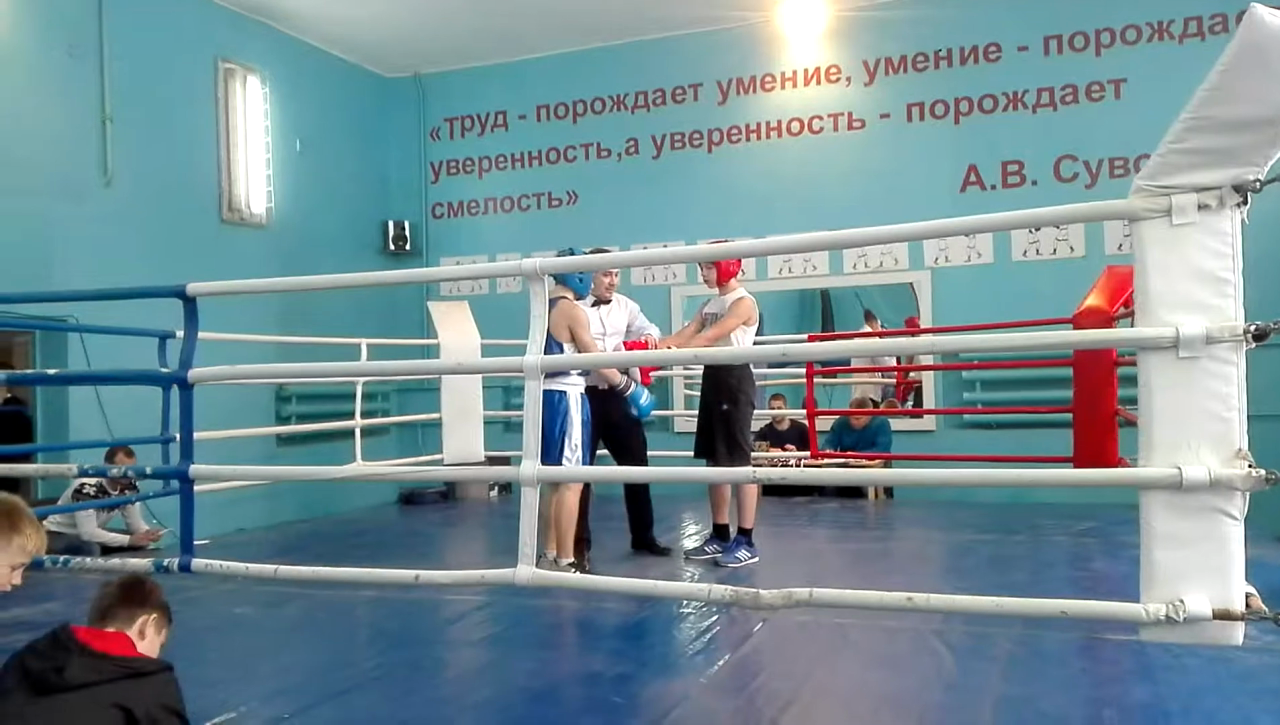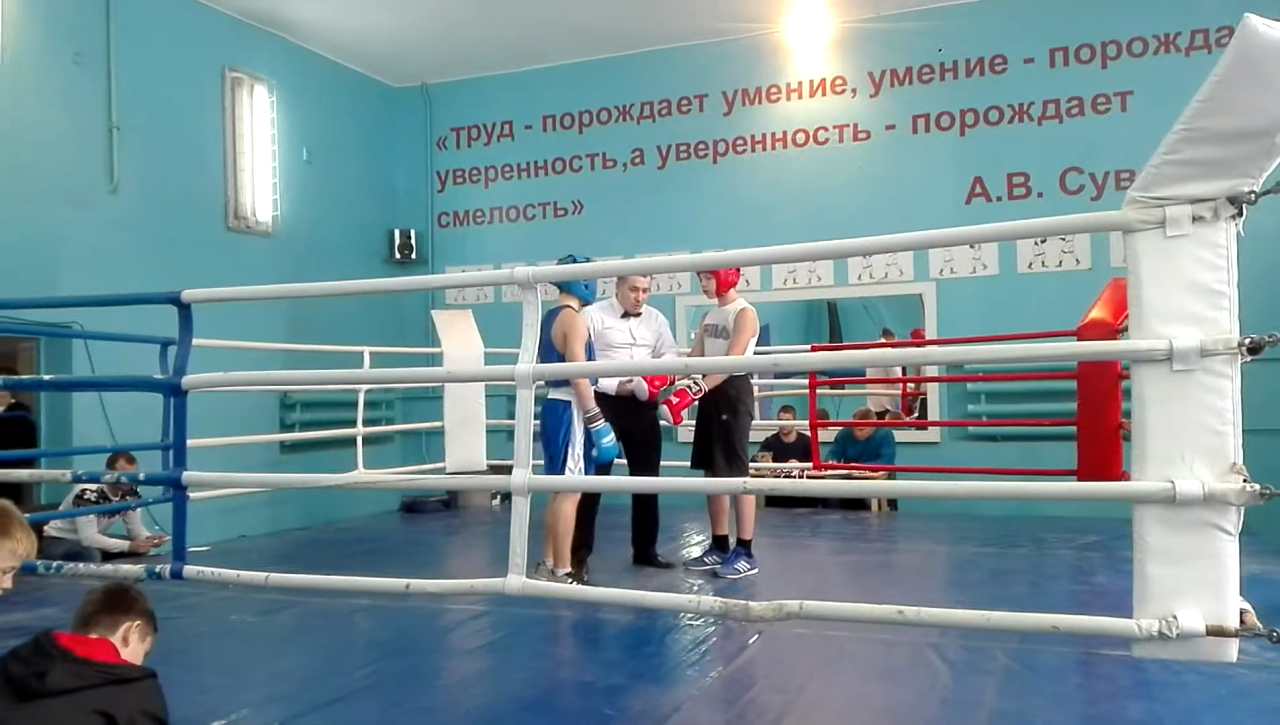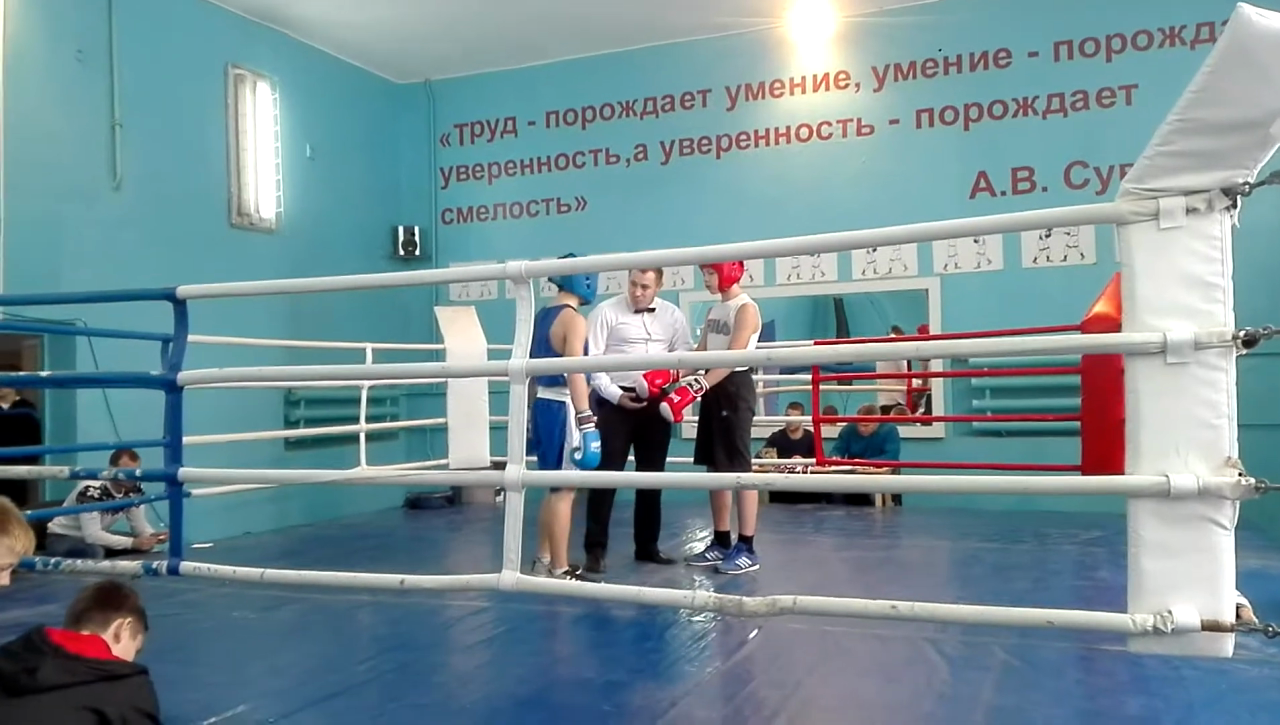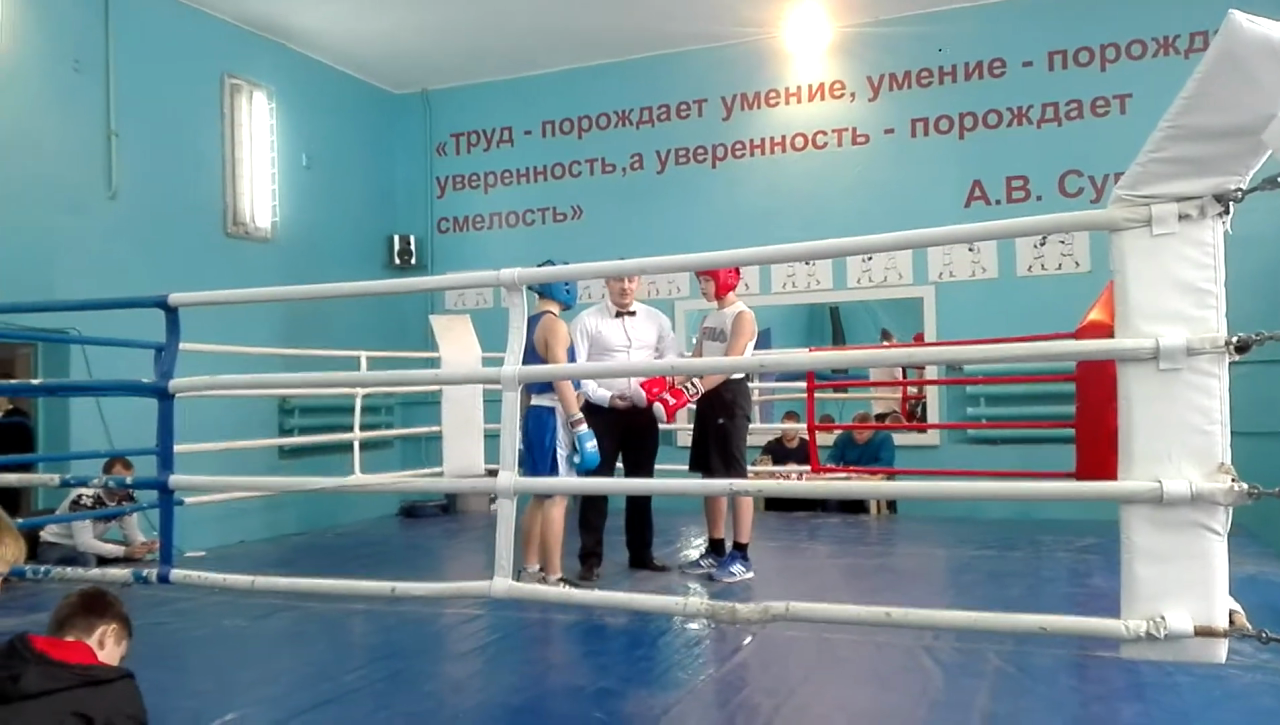
dt=0.4s
person 1, frame 1
left shoulder: (546, 309)
right shoulder: (572, 310)
right elbow: (593, 358)
right wrist: (629, 388)
left hip: (549, 396)
right hip: (567, 398)
left knee: (558, 481)
right knee: (572, 482)
left ankle: (550, 554)
right ankle: (565, 562)
person 1, frame 2
left shoulder: (549, 318)
right shoulder: (573, 319)
right elbow: (578, 375)
right wrist: (597, 419)
left hip: (553, 405)
right hip: (571, 408)
left knee: (559, 490)
right knee: (569, 491)
left ankle: (548, 563)
right ankle: (561, 572)
person 1, frame 3
left shoulder: (542, 316)
right shoulder: (574, 320)
right elbow: (575, 375)
left wrist: (529, 417)
right wrist: (587, 423)
left hip: (543, 404)
right hip: (563, 407)
left knee: (555, 487)
right knee: (564, 490)
left ankle: (544, 559)
right ankle: (559, 570)
person 1, frame 4
left shoulder: (529, 325)
right shoulder: (555, 325)
right elbow: (561, 380)
left wrist: (523, 423)
right wrist: (579, 424)
left hip: (535, 413)
right hip: (553, 414)
left knee: (539, 495)
right knee: (556, 497)
left ankle: (531, 569)
right ankle: (552, 577)
person 2, frame 1
left shoulder: (743, 303)
right shoulder: (709, 304)
left elbow: (709, 339)
right elbow: (683, 337)
left hip: (735, 380)
right hip: (712, 379)
left knee: (739, 461)
right knee: (715, 461)
left ankle: (746, 541)
right ankle: (720, 536)
person 2, frame 2
left shoulder: (744, 313)
right shoulder: (709, 316)
right elbow: (694, 358)
left wrist: (695, 390)
left hip: (733, 391)
right hip: (710, 393)
left knee: (737, 472)
right knee: (713, 471)
left ankle: (745, 552)
right ankle: (720, 546)
person 2, frame 3
left shoulder: (746, 309)
right shoulder: (714, 311)
right elbow: (701, 354)
left wrist: (696, 386)
right wrist: (670, 375)
left hip: (734, 388)
right hip: (712, 389)
left knee: (739, 468)
right knee: (716, 468)
left ankle: (746, 548)
right ankle: (721, 542)
person 2, frame 4
left shoulder: (743, 316)
right shoulder: (709, 319)
right elbow: (696, 361)
left wrist: (690, 391)
right wrist: (668, 384)
left hip: (731, 395)
right hip: (708, 397)
left knee: (735, 476)
right knee: (711, 475)
left ankle: (741, 556)
right ankle: (716, 550)
person 3, frame 1
left shoulder: (625, 305)
left elbow: (645, 328)
left wrist: (649, 336)
left hip: (617, 396)
right hip: (582, 396)
left knee: (636, 463)
left ankle: (644, 536)
right ankle: (579, 544)
person 3, frame 2
left shoulder: (656, 319)
right shoulder: (593, 316)
left elbow: (670, 354)
right wrist: (612, 385)
left hip: (642, 406)
right hip: (604, 405)
left knee: (647, 477)
right knee: (593, 478)
left ankle: (645, 549)
right ankle: (579, 553)
person 3, frame 3
left shoulder: (672, 315)
right shoulder: (606, 312)
left elbow: (684, 353)
right elbow: (590, 360)
right wrist: (615, 396)
left hip: (656, 402)
right hip: (615, 401)
left knee: (652, 475)
right knee: (607, 473)
left ankle: (647, 546)
right ankle: (595, 549)
person 3, frame 4
left shoulder: (656, 319)
right shoulder: (587, 321)
left elbow: (671, 357)
right wrist: (604, 398)
left hip: (643, 410)
right hip: (601, 410)
left knee: (641, 483)
left ankle: (641, 553)
right ankle: (591, 559)
